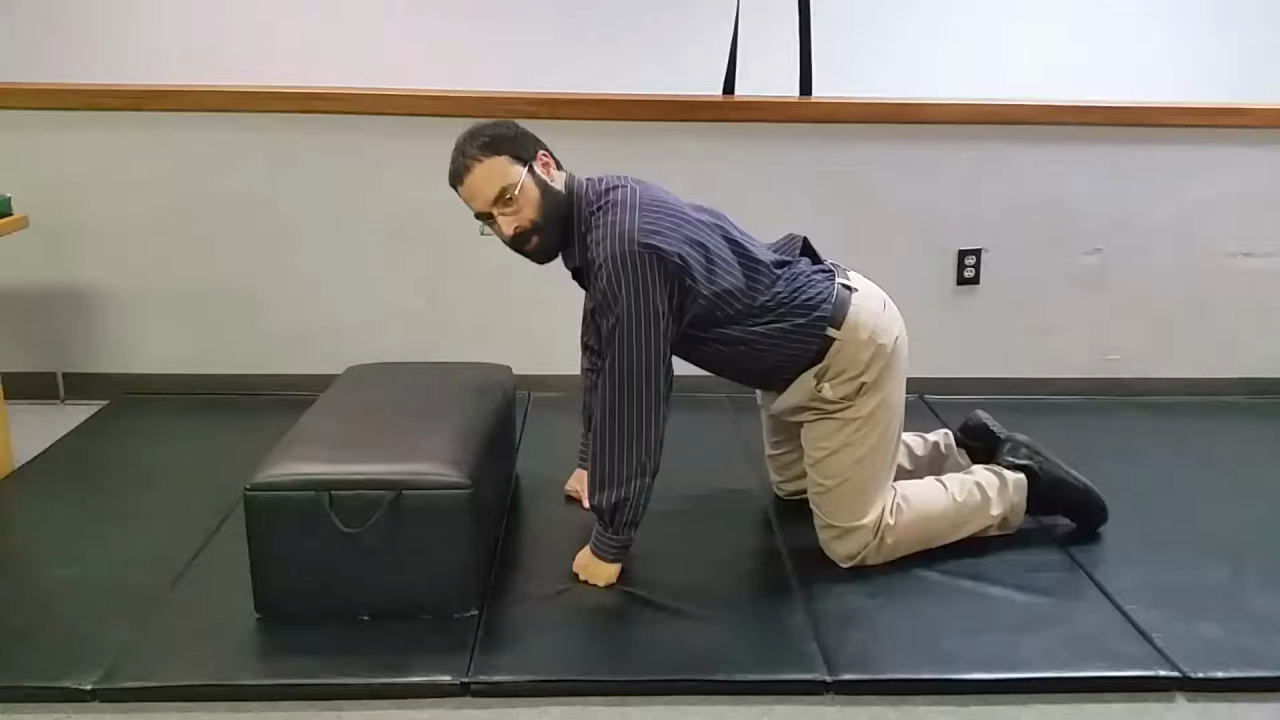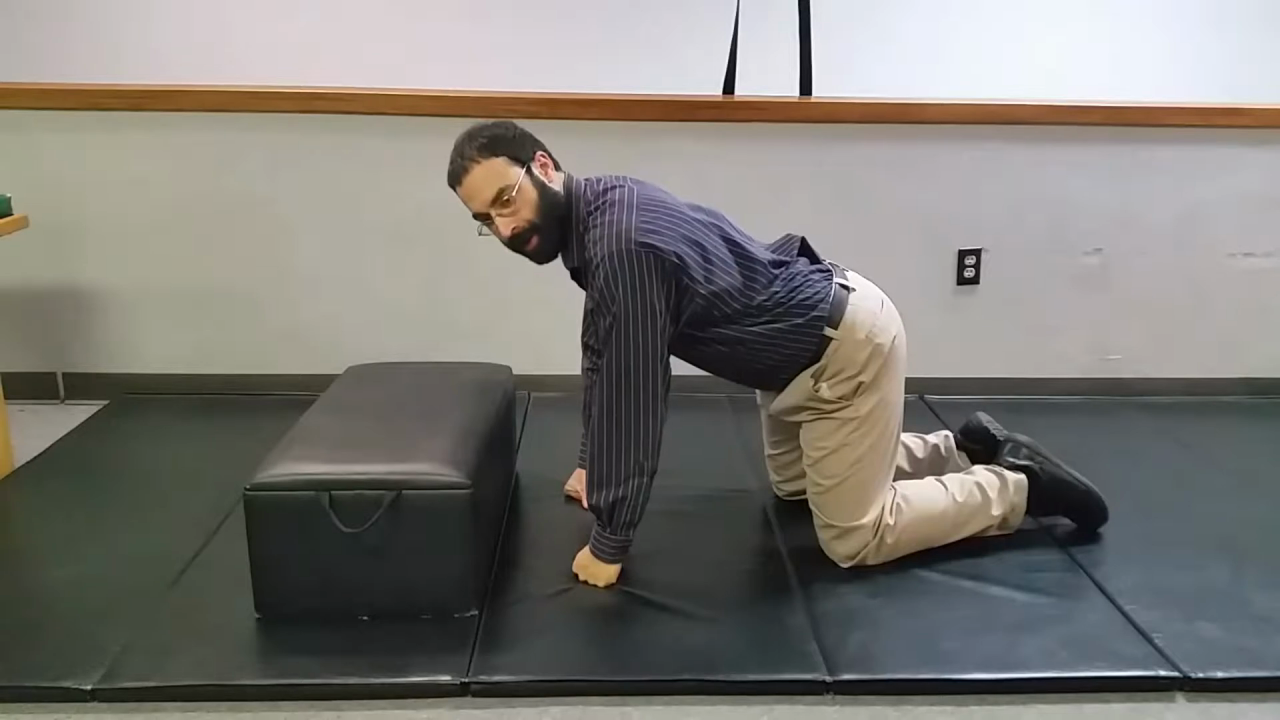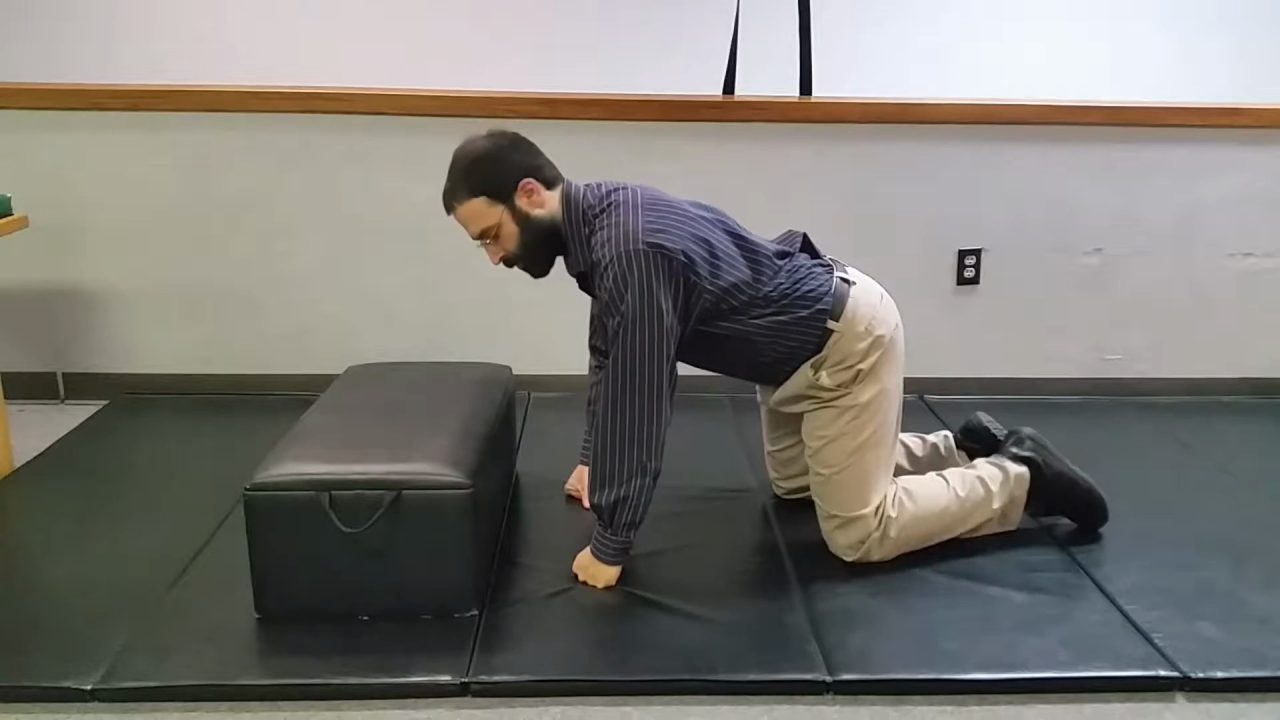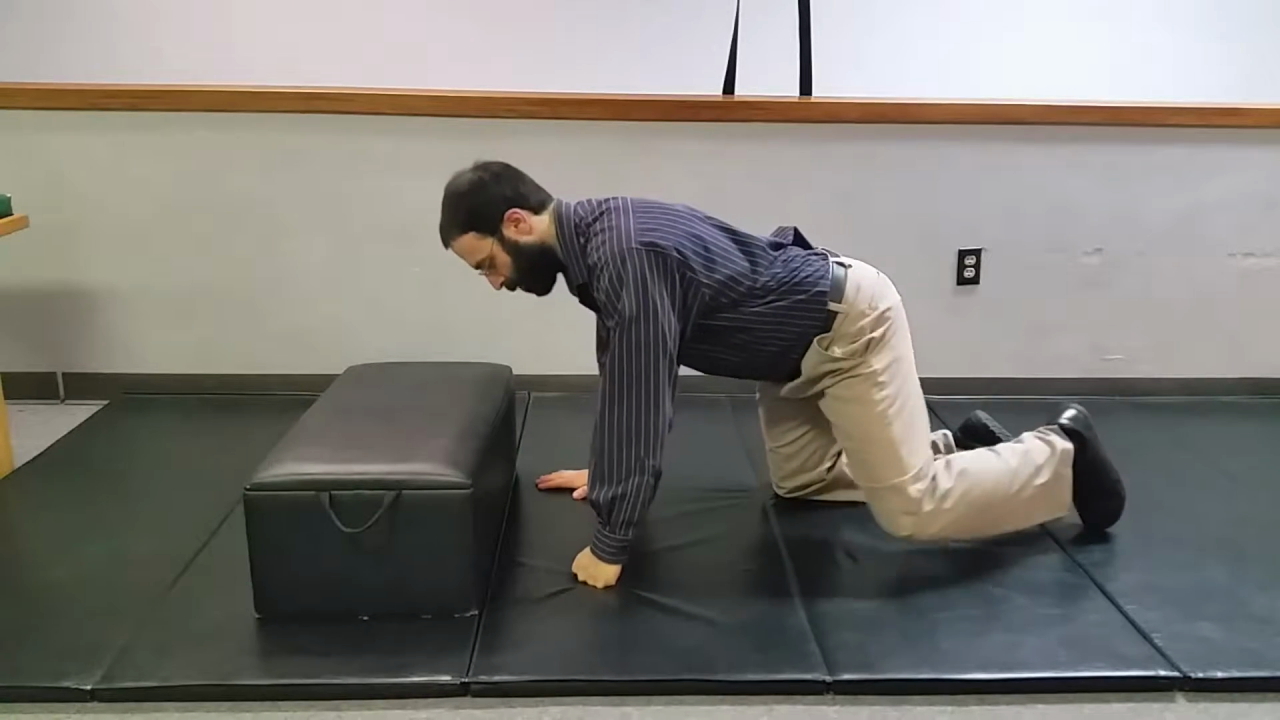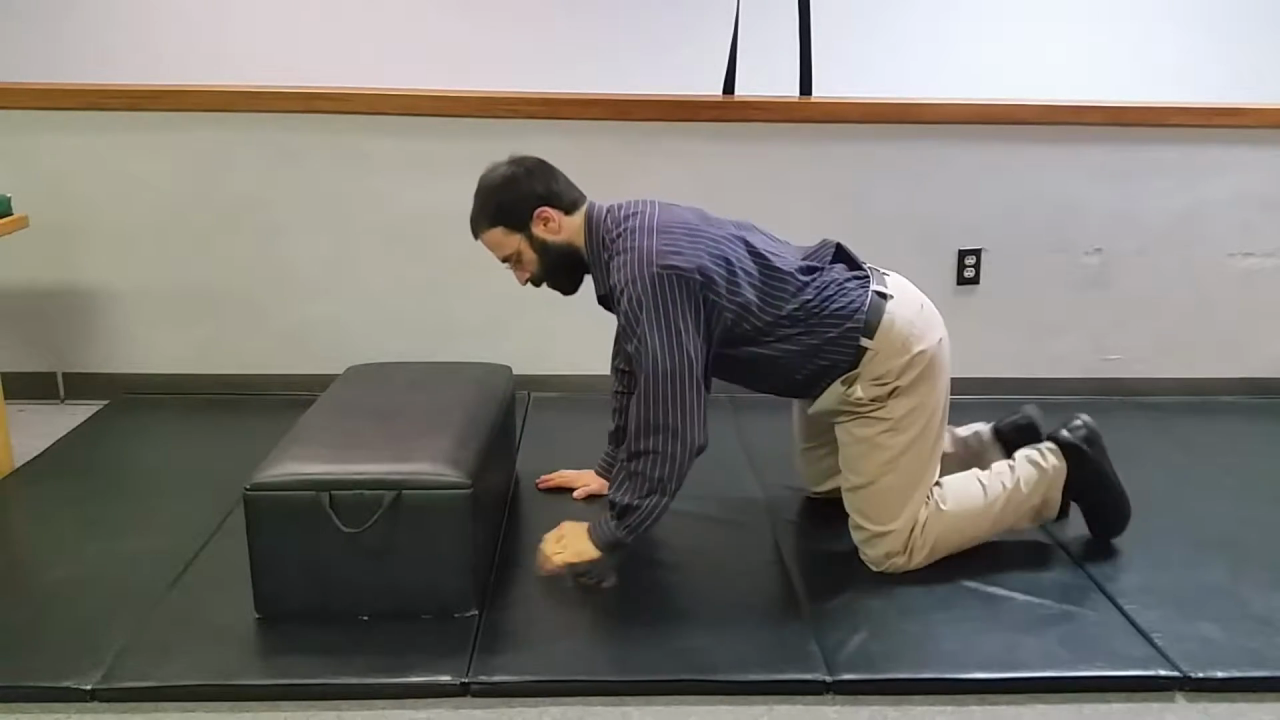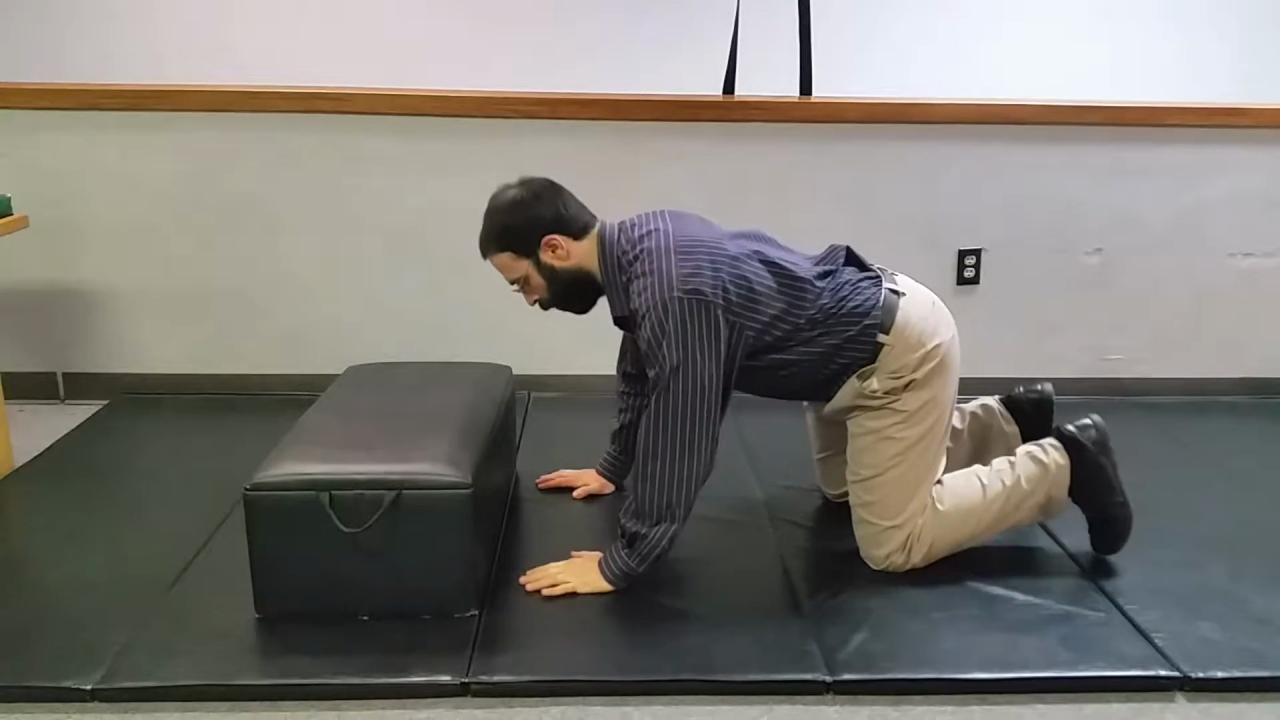
dt=0.5s
person 1, frame 1
left shoulder: (624, 244)
right shoulder: (600, 212)
left elbow: (635, 398)
right elbow: (602, 356)
left wrist: (609, 544)
right wrist: (591, 462)
left hip: (848, 346)
right hip: (812, 335)
left knee: (853, 537)
right knee: (794, 483)
left ankle: (1018, 483)
right ankle: (966, 448)
person 1, frame 2
left shoulder: (622, 243)
right shoulder: (599, 209)
left elbow: (633, 400)
right elbow: (602, 357)
left wrist: (608, 544)
right wrist: (591, 463)
left hip: (845, 345)
right hip: (812, 334)
left knee: (853, 537)
right knee: (795, 484)
left ankle: (1020, 485)
right ankle: (966, 450)
person 1, frame 3
left shoulder: (629, 249)
right shoulder: (601, 216)
left elbow: (638, 400)
right elbow: (610, 360)
left wrist: (610, 547)
right wrist: (595, 461)
left hip: (847, 338)
right hip: (806, 337)
left knee: (859, 534)
right knee: (797, 482)
left ankle: (1019, 476)
right ankle: (966, 449)
person 1, frame 4
left shoulder: (624, 252)
right shoulder: (595, 232)
left elbow: (640, 399)
right elbow: (624, 376)
left wrist: (609, 545)
right wrist: (605, 475)
left hip: (849, 323)
right hip: (803, 336)
left knee: (916, 505)
right knee: (801, 482)
left ankle: (1060, 450)
right ankle: (957, 445)
person 1, frame 5
left shoulder: (650, 270)
right shoulder: (629, 227)
left elbow: (673, 428)
right elbow: (636, 374)
left wrist: (603, 537)
right wrist: (611, 469)
left hip: (887, 349)
right hip: (865, 322)
left knee: (892, 543)
right knee: (828, 482)
left ankle: (1056, 466)
right ankle: (1001, 447)
person 1, frame 6
left shoulder: (672, 293)
right shoulder: (638, 242)
left elbow: (680, 439)
right elbow: (642, 379)
left wrist: (616, 567)
right wrist: (612, 471)
left hip: (900, 348)
right hip: (868, 327)
left knee: (893, 543)
right knee: (845, 486)
left ankle: (1063, 462)
right ankle: (1009, 421)
